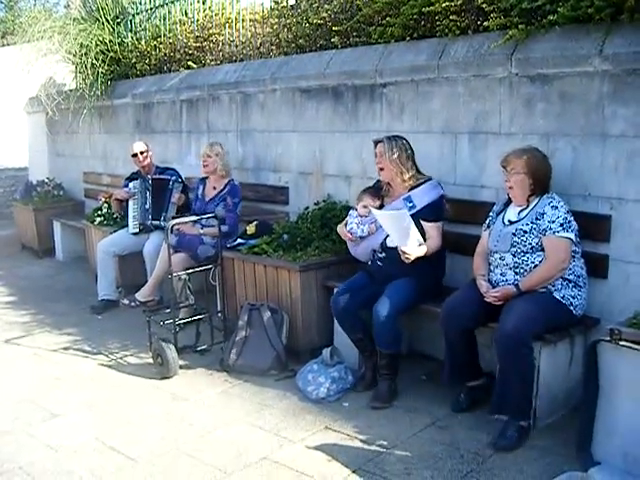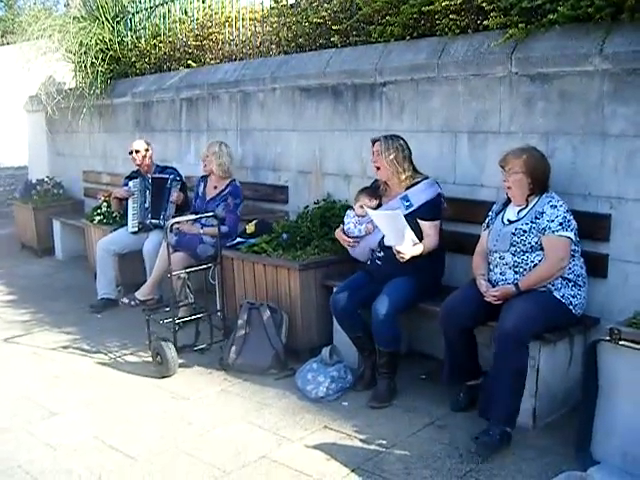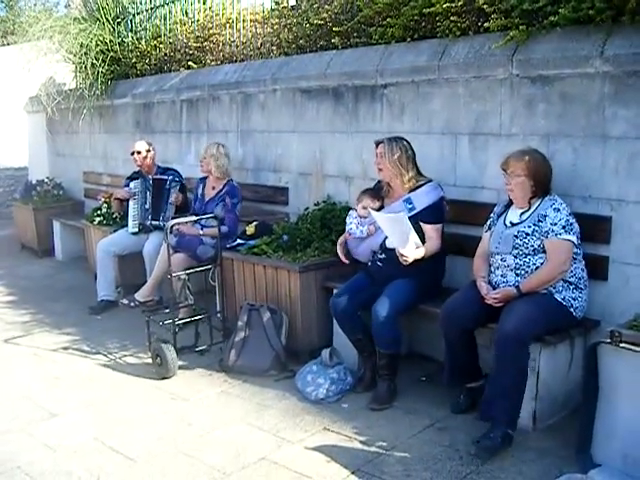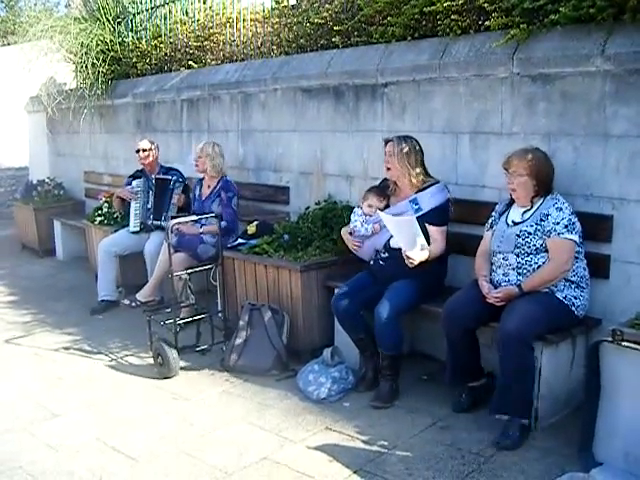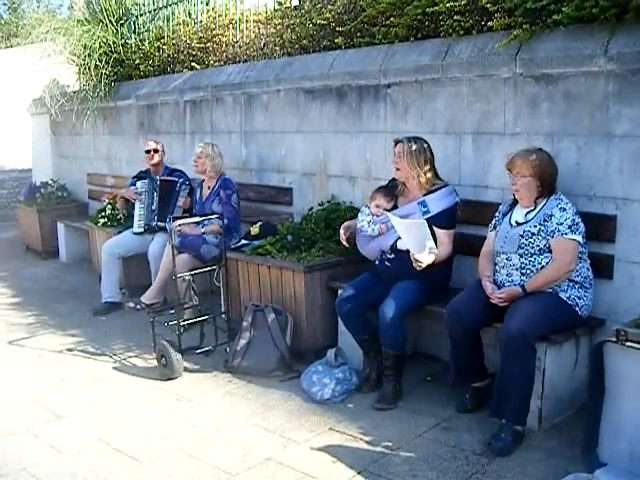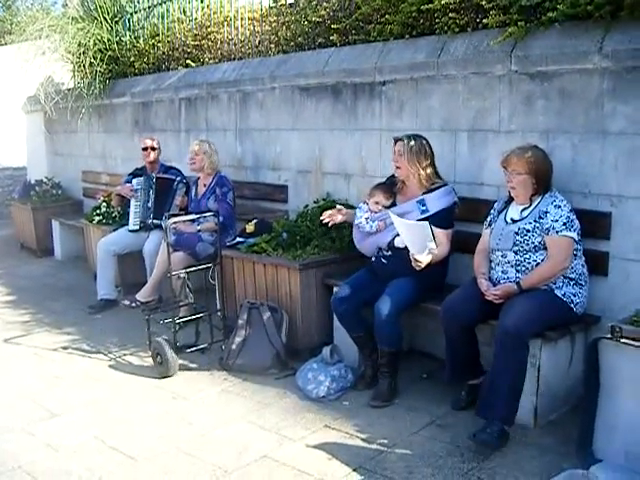
dt=0.3s
person 1, frame 1
left shoulder: (552, 208)
right shoulder: (500, 209)
left elbow: (558, 263)
right elbow: (481, 252)
left wrist: (516, 289)
right wrist: (482, 281)
left hip: (549, 292)
right hip: (499, 288)
left knee: (511, 330)
right knee: (452, 311)
left ankle: (518, 418)
right ankle: (474, 381)
person 1, frame 2
left shoulder: (552, 208)
right shoulder: (500, 208)
left elbow: (557, 262)
right elbow: (481, 251)
left wrist: (515, 288)
right wrist: (482, 280)
left hip: (549, 292)
right hip: (497, 287)
left knee: (510, 330)
right knee: (452, 310)
left ankle: (501, 423)
right ankle: (473, 380)
person 1, frame 3
left shoulder: (554, 211)
right shoulder: (501, 210)
left elbow: (559, 265)
right elbow: (482, 252)
left wrist: (516, 291)
right wrist: (482, 281)
left hip: (550, 294)
right hip: (498, 289)
left knee: (511, 332)
right knee: (453, 312)
left ankle: (502, 424)
right ankle: (473, 382)
person 1, frame 4
left shoulder: (557, 211)
right shoulder: (503, 209)
left elbow: (561, 264)
right elbow: (484, 252)
left wrist: (518, 290)
right wrist: (484, 281)
left hip: (551, 293)
right hip: (500, 288)
left knee: (513, 330)
right knee: (454, 312)
left ankle: (518, 417)
right ankle: (475, 381)
person 1, frame 5
left shoulder: (560, 210)
right shoulder: (506, 209)
left elbow: (565, 265)
right elbow: (487, 252)
left wrist: (521, 290)
right wrist: (487, 281)
left hip: (555, 293)
right hip: (503, 288)
left knee: (516, 331)
right knee: (458, 312)
left ankle: (512, 423)
right ankle: (479, 382)
person 1, frame 6
left shoulder: (555, 208)
right shoulder: (501, 206)
left elbow: (559, 262)
right elbow: (482, 250)
left wrist: (516, 287)
right wrist: (483, 278)
left hip: (550, 291)
right hip: (498, 286)
left knee: (511, 328)
right knee: (453, 309)
left ankle: (499, 421)
right ankle: (474, 379)
person 2, frame 1
left shoulder: (426, 192)
right shoulder: (380, 189)
left elbow: (435, 240)
left wrist: (418, 251)
right wrist: (343, 226)
left hip: (416, 273)
right hip: (379, 269)
left knee: (383, 311)
right knee: (340, 302)
left ankle: (387, 379)
right ankle: (370, 362)
person 2, frame 2
left shoulder: (423, 190)
right shoulder: (378, 189)
left elbow: (432, 239)
left wrist: (414, 250)
right wrist: (342, 231)
left hip: (415, 272)
right hip: (378, 268)
left knee: (382, 309)
right knee: (339, 301)
left ankle: (386, 378)
right ankle: (369, 361)
person 2, frame 3
left shoulder: (426, 193)
right shoulder: (380, 189)
left elbow: (434, 241)
left wrist: (417, 252)
right wrist: (344, 240)
left hip: (416, 273)
right hip: (379, 269)
left knee: (382, 311)
right knee: (339, 303)
left ankle: (387, 379)
right ankle: (369, 363)
person 2, frame 4
left shoulder: (432, 194)
right shoulder: (386, 188)
left elbow: (439, 243)
left wrist: (423, 255)
right wrist: (347, 231)
left hip: (418, 274)
right hip: (381, 269)
left knee: (384, 312)
right knee: (341, 303)
left ankle: (389, 379)
right ankle: (371, 363)
person 2, frame 5
left shoulder: (439, 197)
right shoulder: (394, 187)
left elbow: (446, 245)
left wrist: (430, 257)
right wrist: (350, 225)
left hip: (422, 275)
right hip: (386, 269)
left knee: (389, 312)
right knee: (345, 303)
left ankle: (392, 380)
right ankle: (374, 363)
person 2, frame 6
left shoulder: (438, 196)
right shoulder: (392, 184)
left elbow: (443, 245)
left wrist: (428, 258)
right wrist: (347, 215)
left hip: (417, 273)
right hip: (382, 266)
left knee: (384, 309)
right knee: (341, 300)
left ankle: (387, 377)
right ankle: (370, 361)
person 3, frame 1
left shoulder: (169, 174)
right shoulder: (131, 180)
left elbow: (186, 201)
right elbow: (118, 210)
left wrist: (181, 201)
right wrist: (116, 196)
left hip: (163, 228)
left knee: (150, 250)
right knee: (104, 247)
right ankle: (108, 297)
person 3, frame 2
left shoulder: (169, 173)
right shoulder: (131, 179)
left elbow: (185, 202)
right elbow: (118, 209)
left wrist: (180, 199)
right wrist: (115, 195)
left hip: (162, 227)
left knee: (149, 248)
right knee: (103, 245)
right ankle: (108, 295)
person 3, frame 3
left shoulder: (170, 175)
right shoulder: (133, 179)
left elbow: (185, 203)
right elbow: (118, 209)
left wrist: (179, 200)
right wrist: (116, 195)
left hip: (163, 228)
left knee: (150, 250)
right knee: (104, 246)
right ankle: (108, 297)
person 3, frame 4
left shoulder: (173, 175)
right shoulder: (135, 178)
left elbow: (188, 203)
right elbow: (119, 207)
left wrist: (182, 201)
right wrist: (118, 194)
left hip: (164, 228)
left knee: (151, 250)
right knee: (105, 246)
right ankle: (108, 297)
person 3, frame 5
left shoulder: (178, 176)
right shoulder: (139, 178)
left elbow: (191, 201)
right elbow: (122, 207)
left wrist: (187, 203)
right wrist: (122, 194)
left hip: (167, 229)
left knee: (155, 251)
right knee: (109, 248)
right ankle: (112, 299)
person 3, frame 6
left shoulder: (173, 173)
right shoulder: (135, 176)
right elbow: (117, 203)
right wrist: (119, 190)
left knee: (150, 249)
right knee: (104, 245)
right ankle: (107, 296)
person 4, frame 1
left shoulder: (232, 188)
right shoulder: (201, 184)
left elbow: (231, 228)
right elbow: (194, 214)
left wrist: (198, 231)
right wrist: (186, 226)
left hip: (217, 242)
right hip: (196, 238)
left knee: (171, 242)
right knee: (177, 258)
left ankle: (149, 291)
person 4, frame 2
left shoulder: (233, 189)
right shoulder: (202, 181)
left elbow: (230, 229)
right elbow: (193, 212)
left wrist: (198, 230)
right wrist: (186, 224)
left hip: (216, 242)
right hip: (196, 236)
left knee: (171, 240)
right knee: (176, 258)
left ankle: (148, 290)
person 4, frame 3
left shoulder: (230, 189)
right shoulder: (201, 183)
left elbow: (230, 229)
left wrist: (198, 231)
right wrist: (187, 226)
left hip: (217, 242)
right hip: (197, 237)
left knee: (171, 242)
right knee: (177, 259)
left ankle: (148, 291)
person 4, frame 4
left shoulder: (226, 185)
right shoulder: (199, 184)
left elbow: (229, 224)
left wrist: (198, 230)
right wrist: (186, 226)
left hip: (218, 241)
right hip: (198, 238)
left knee: (171, 242)
right knee: (177, 259)
left ankle: (150, 291)
person 4, frame 5
left shoulder: (225, 184)
right shoulder: (199, 187)
left elbow: (230, 222)
left wrist: (200, 230)
right wrist: (188, 227)
left hip: (222, 241)
right hip: (202, 239)
left knee: (174, 243)
right knee: (181, 259)
left ankle: (154, 294)
right ankle: (188, 309)
person 4, frame 6
left shoulder: (221, 182)
right shoulder: (194, 184)
left elbow: (225, 219)
right elbow: (191, 215)
left wrist: (195, 228)
right wrist: (182, 224)
left hip: (217, 238)
right hip: (197, 236)
left knee: (169, 242)
right knee: (176, 257)
left ankle: (149, 292)
